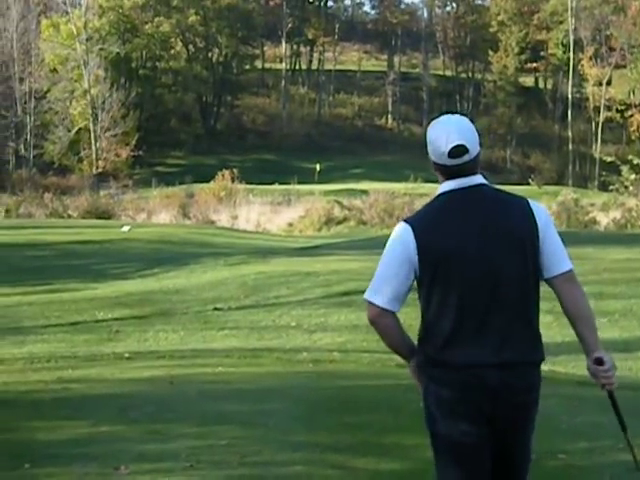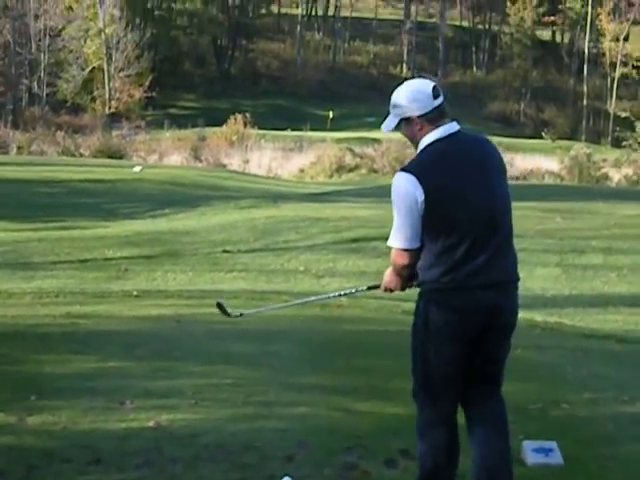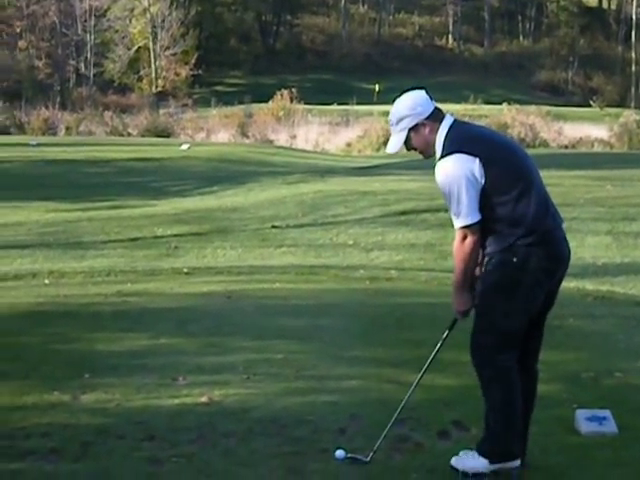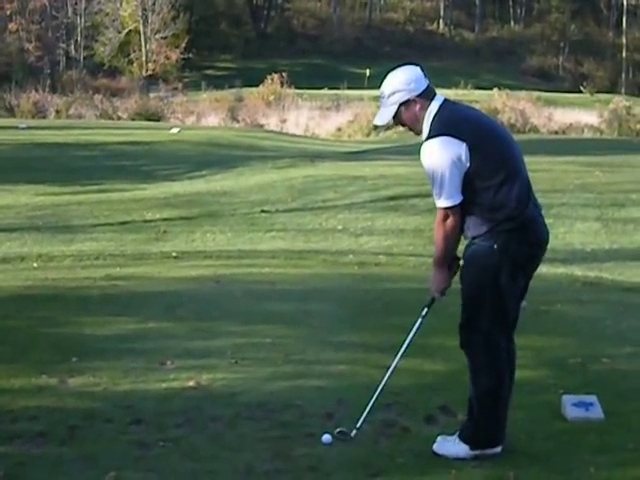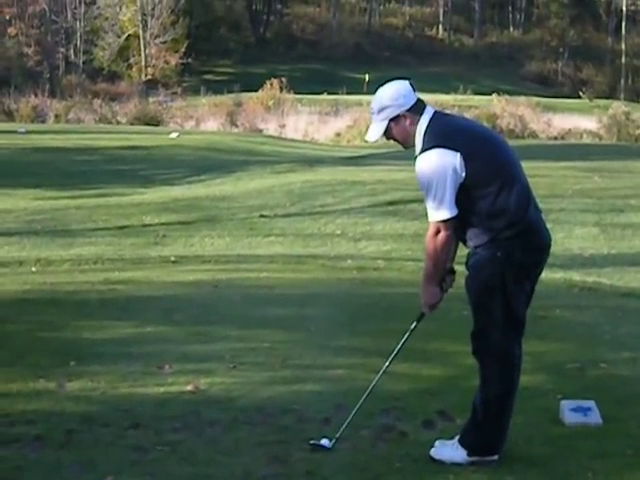
dt=1s
person 1, frame 1
left shoulder: (415, 230)
right shoulder: (527, 212)
left elbow: (379, 313)
right elbow: (568, 284)
left wrist: (412, 358)
right wrist: (593, 351)
left hip: (453, 381)
right hip: (519, 375)
person 1, frame 2
left shoulder: (412, 176)
right shoulder: (487, 150)
left elbow: (404, 254)
left wrist: (395, 275)
left hip: (448, 302)
right hip: (501, 295)
left knee: (436, 401)
right knee: (484, 395)
person 1, frame 3
left shoulder: (452, 162)
right shoulder: (473, 136)
left elbow: (468, 235)
left wrist: (461, 289)
right wrist: (479, 269)
left hip: (524, 256)
right hip: (546, 248)
left knee: (492, 351)
right knee: (520, 353)
left ankle: (500, 449)
right ankle: (508, 445)
person 1, frame 4
left shoulder: (439, 143)
right shoulder: (461, 117)
left elbow: (448, 216)
left wrist: (440, 267)
right wrist: (452, 257)
left hip: (503, 241)
right hip: (518, 233)
left knee: (480, 337)
right knee: (494, 336)
left ankle: (482, 437)
right ankle: (485, 428)
person 1, frame 5
left shoulder: (433, 155)
right shoulder: (453, 128)
left elbow: (440, 230)
left wrist: (430, 283)
right wrist: (446, 267)
left hip: (506, 248)
right hip: (520, 239)
left knee: (494, 346)
right knee: (498, 344)
left ankle: (481, 444)
right ankle: (484, 434)
